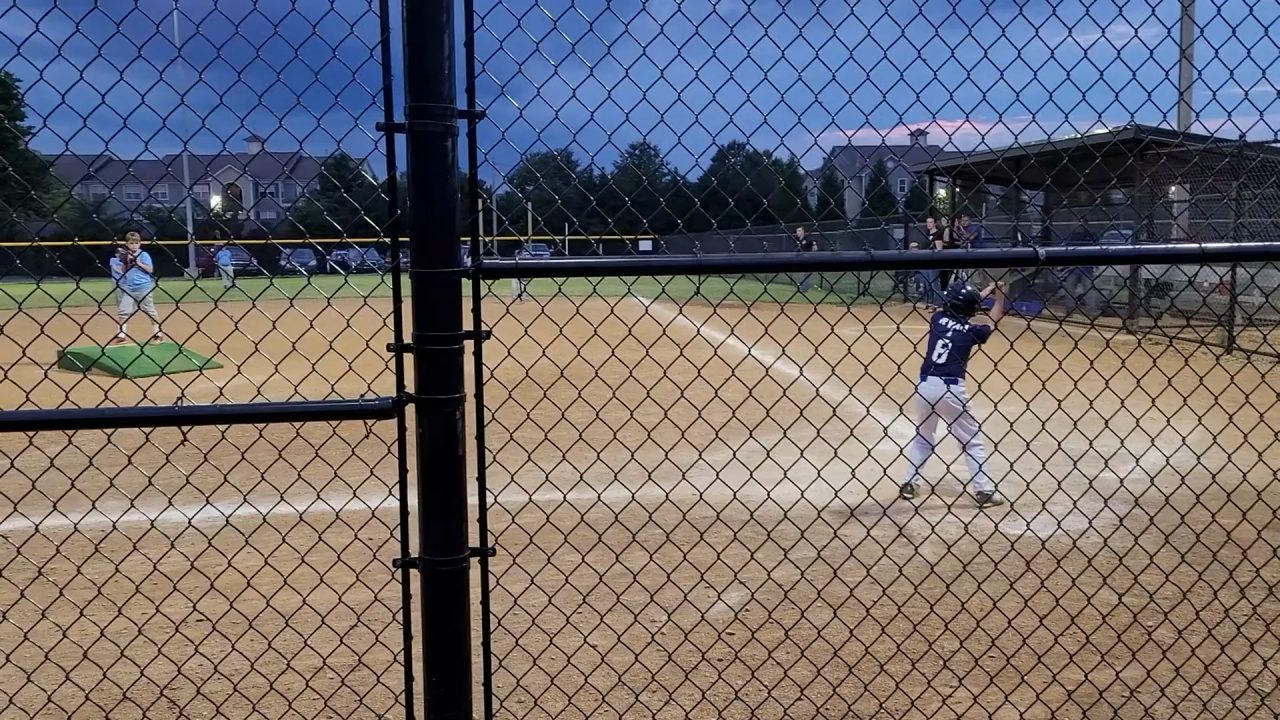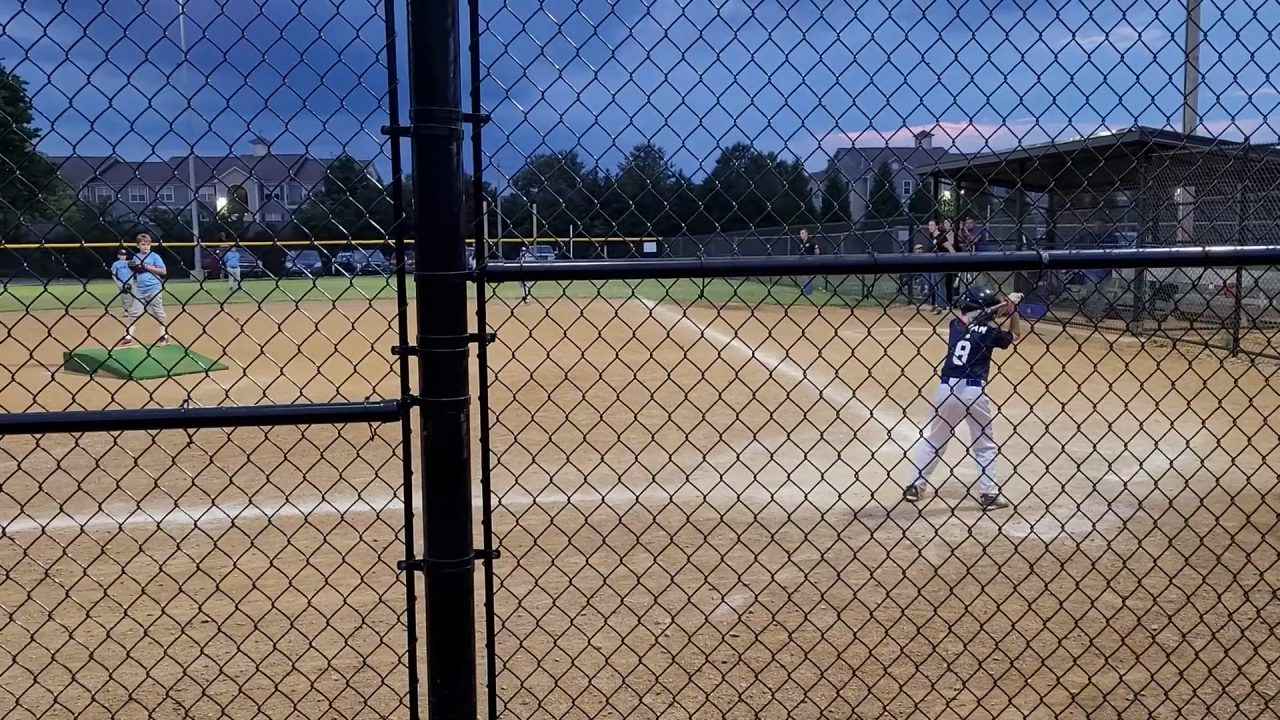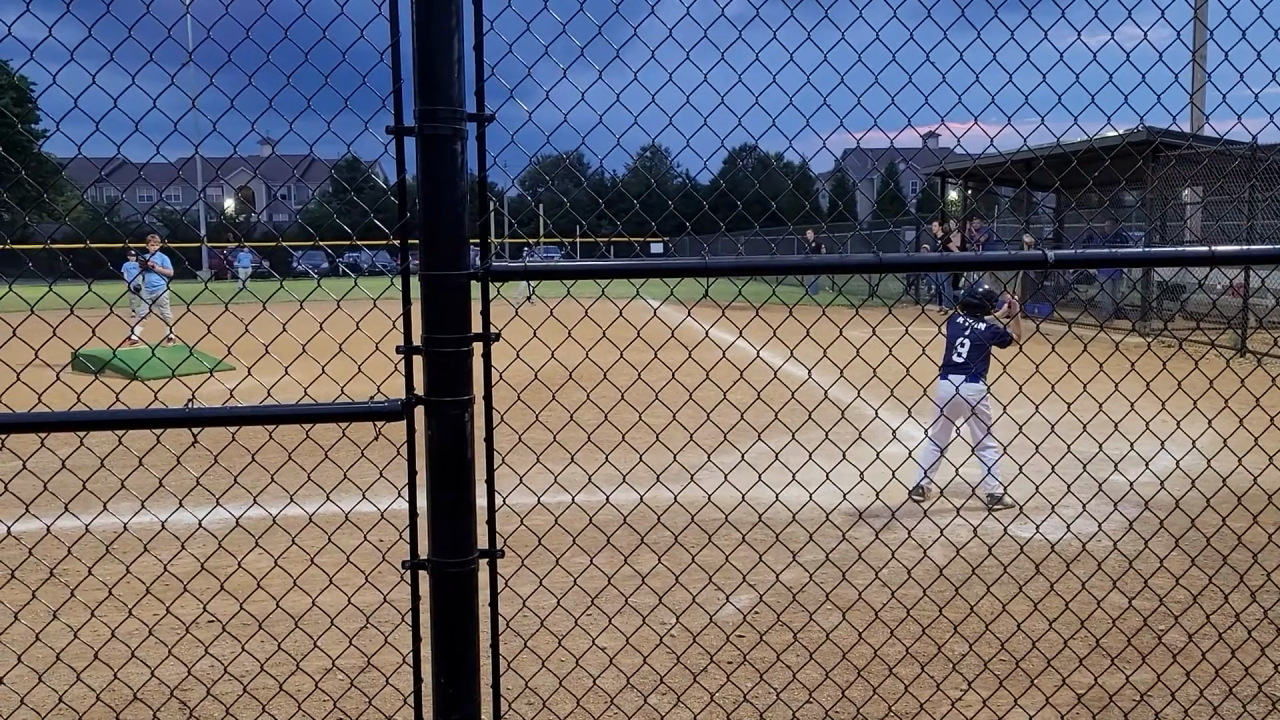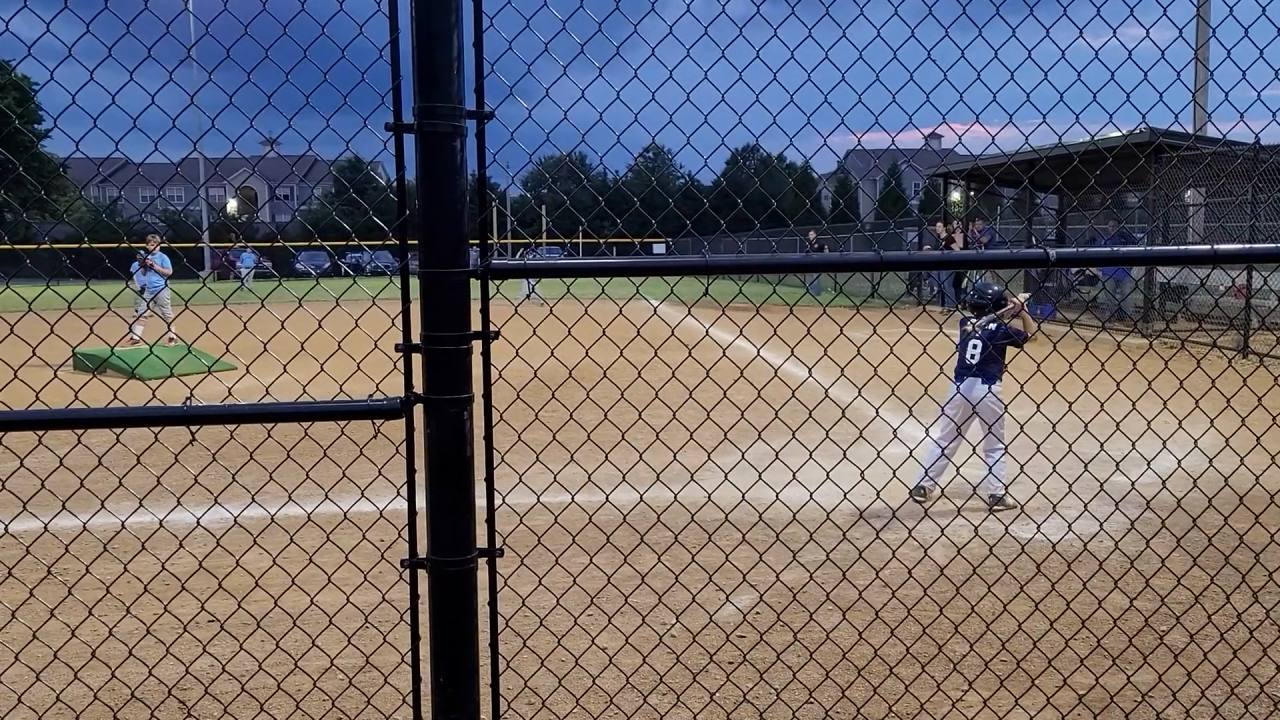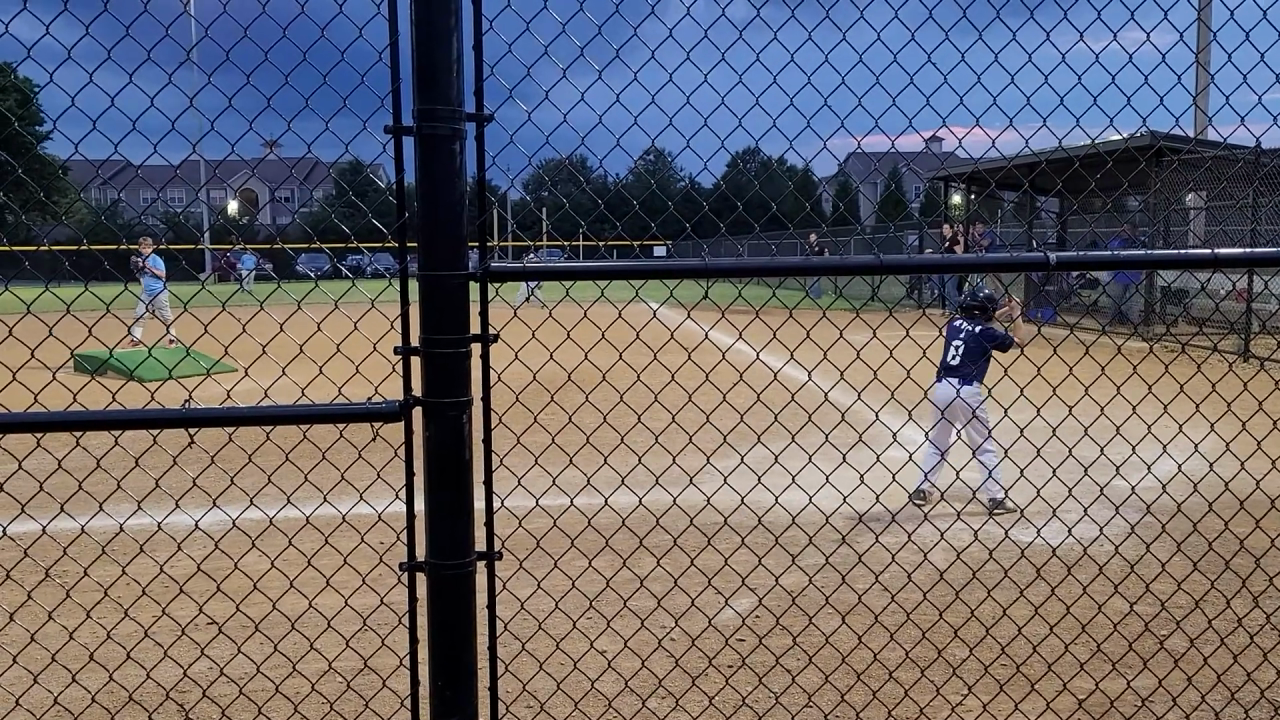
dt=0.5s
person 1, frame 1
left shoulder: (937, 319)
right shoulder: (971, 331)
left elbow: (955, 310)
right elbow: (992, 324)
left wrist: (983, 293)
right wrist: (1000, 298)
left hip: (926, 384)
right hip: (952, 388)
left knee: (922, 437)
right knee: (972, 441)
left ankle: (909, 484)
right ankle: (984, 491)
person 1, frame 2
left shoulder: (956, 324)
right shoulder: (990, 333)
right elbow: (1015, 335)
left wrist: (1004, 305)
right wrist: (1013, 309)
left hip: (946, 387)
right hip: (973, 390)
left knee: (932, 439)
right knee: (985, 445)
left ankle: (914, 486)
right ankle: (988, 494)
person 1, frame 3
left shoulder: (954, 320)
right shoulder: (990, 329)
right elbow: (1016, 338)
left wrist: (1003, 312)
right wrist: (1015, 311)
left hip: (946, 384)
right hip: (973, 387)
left knee: (936, 439)
right knee: (986, 443)
left ankle: (921, 486)
right ankle: (994, 494)
person 1, frame 4
left shoulder: (966, 323)
right shoulder: (1001, 329)
right elbow: (1032, 334)
left wrist: (1012, 308)
right wrist: (1021, 309)
left hip: (960, 387)
right hip: (987, 389)
left knee: (943, 439)
right knee: (995, 445)
left ankle: (923, 486)
right ankle: (997, 495)
person 1, frame 5
left shoulder: (954, 322)
right shoulder: (986, 333)
right elbow: (1021, 341)
left wrist: (1005, 312)
right wrist: (1016, 314)
left hip: (942, 387)
right hip: (966, 391)
left knee: (937, 442)
right knee: (984, 446)
left ankle: (923, 490)
right ankle: (996, 498)
